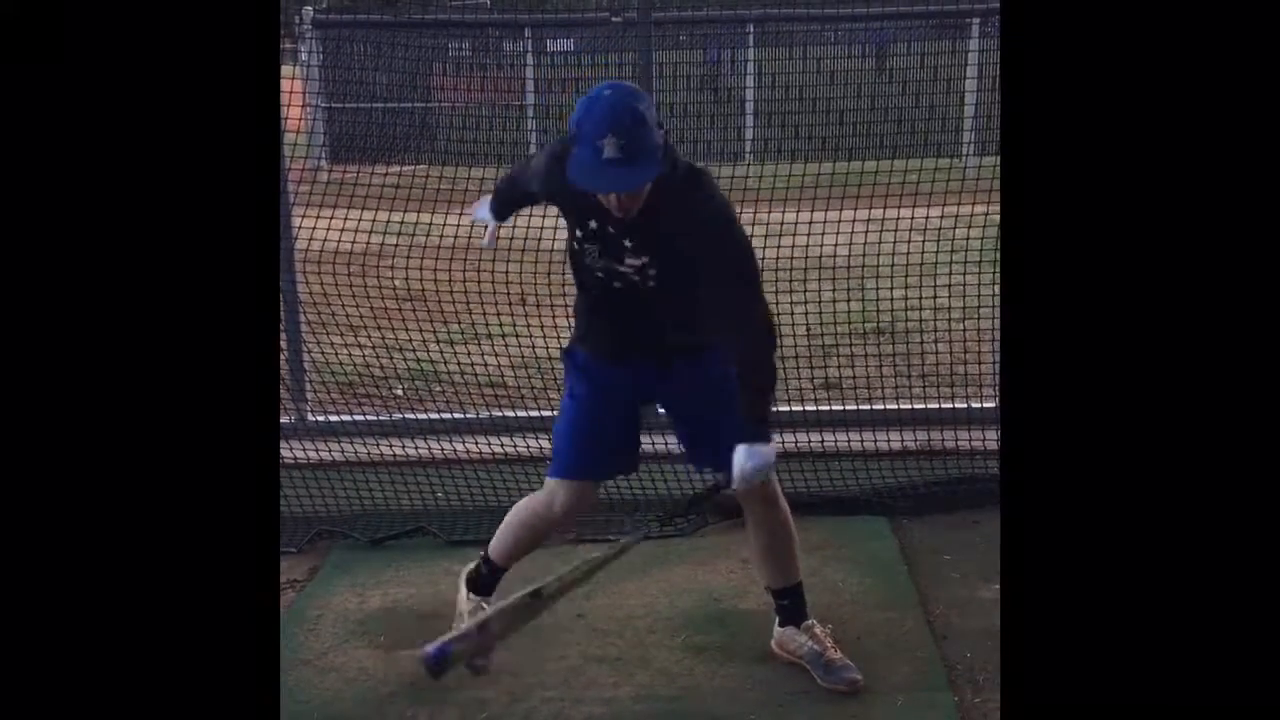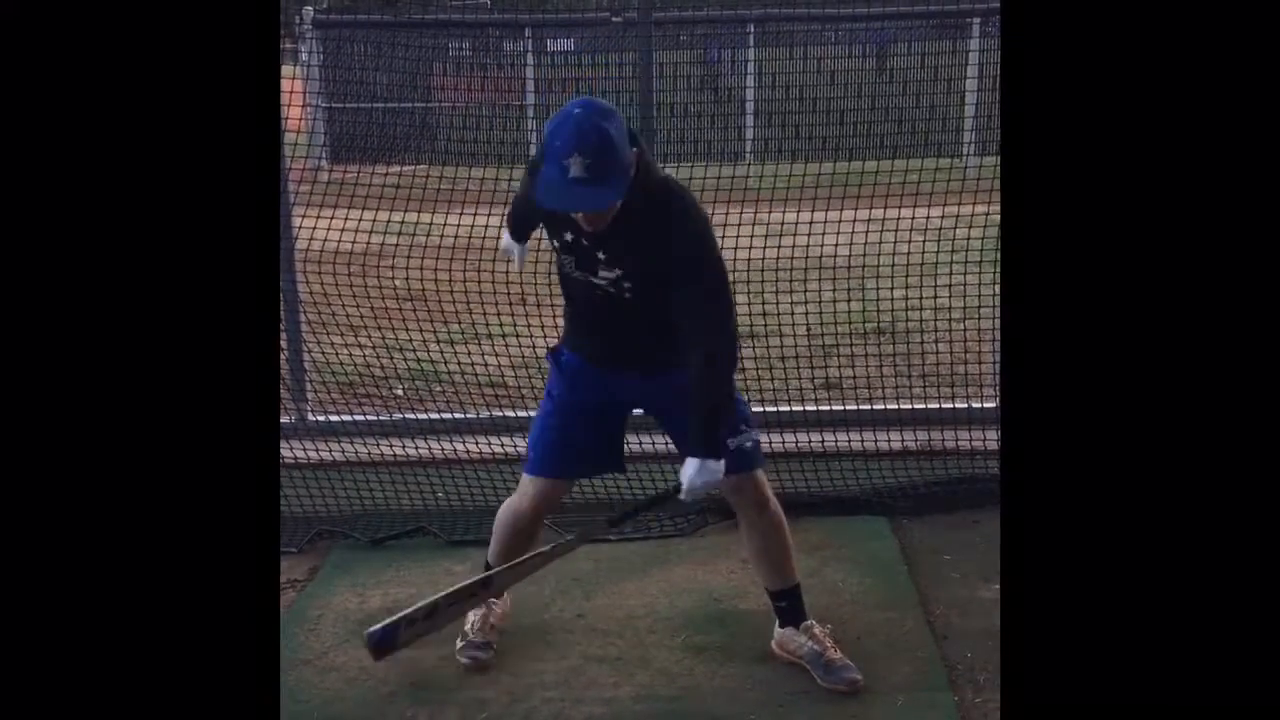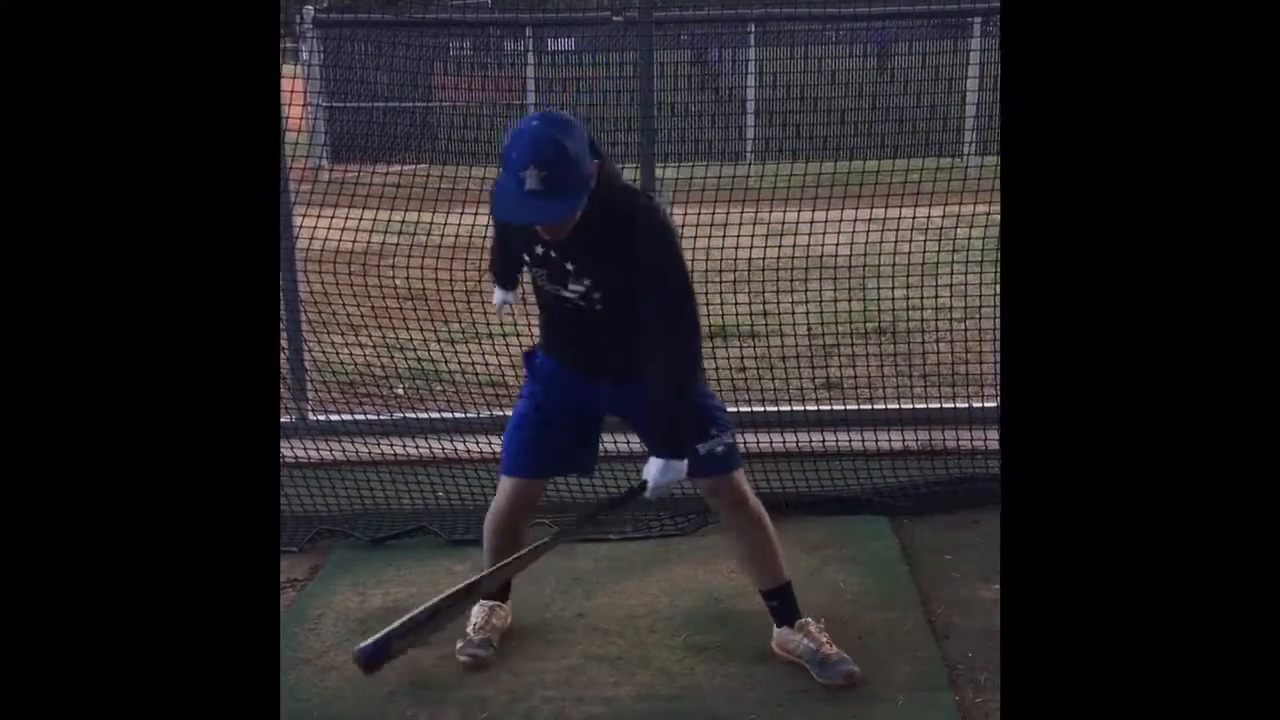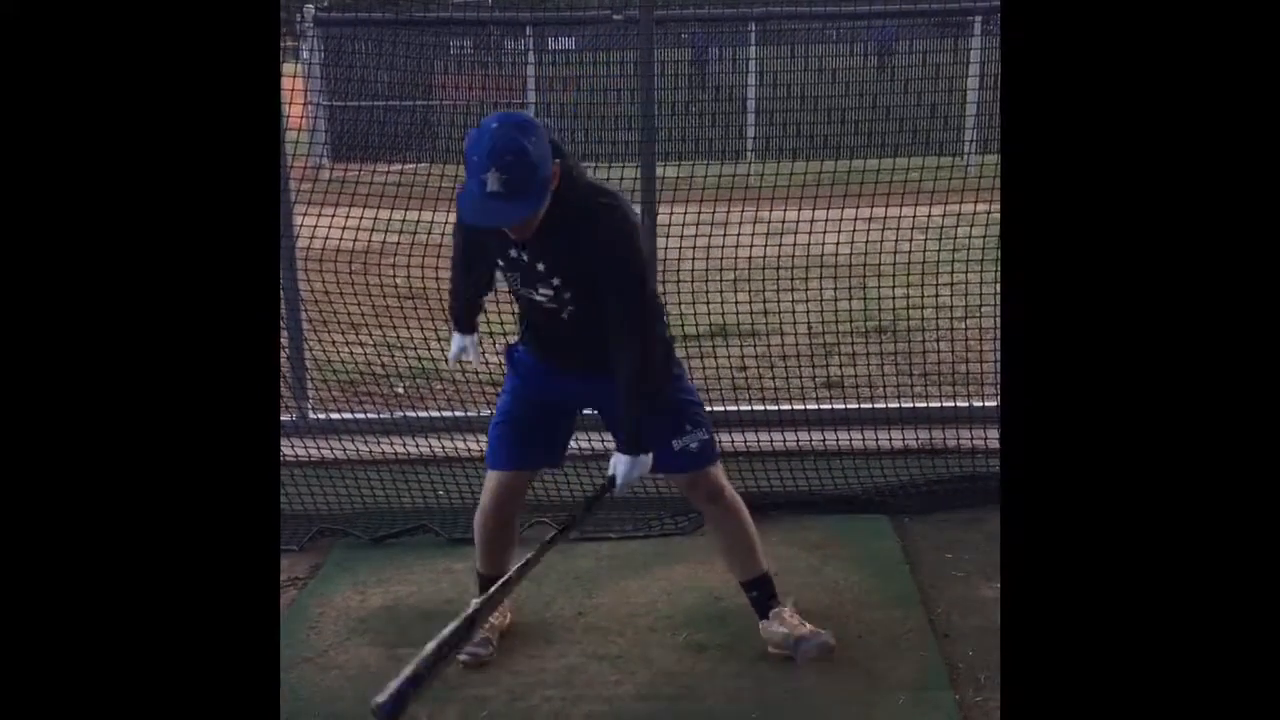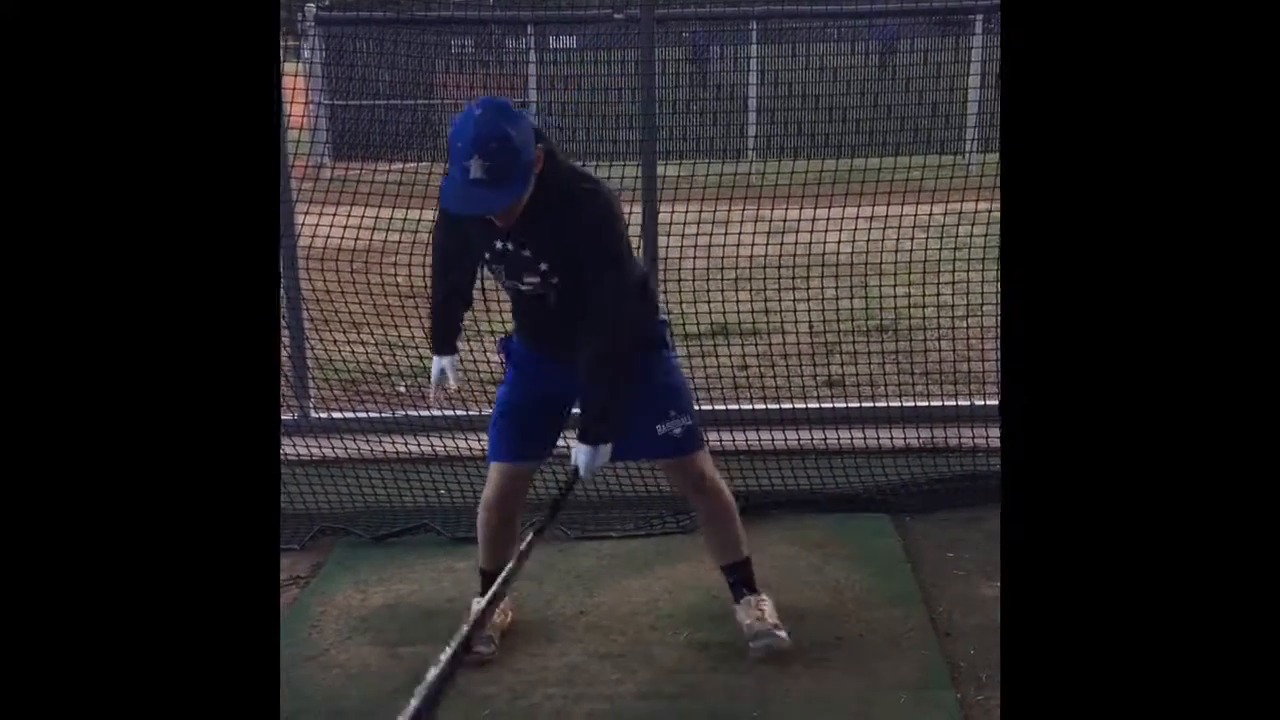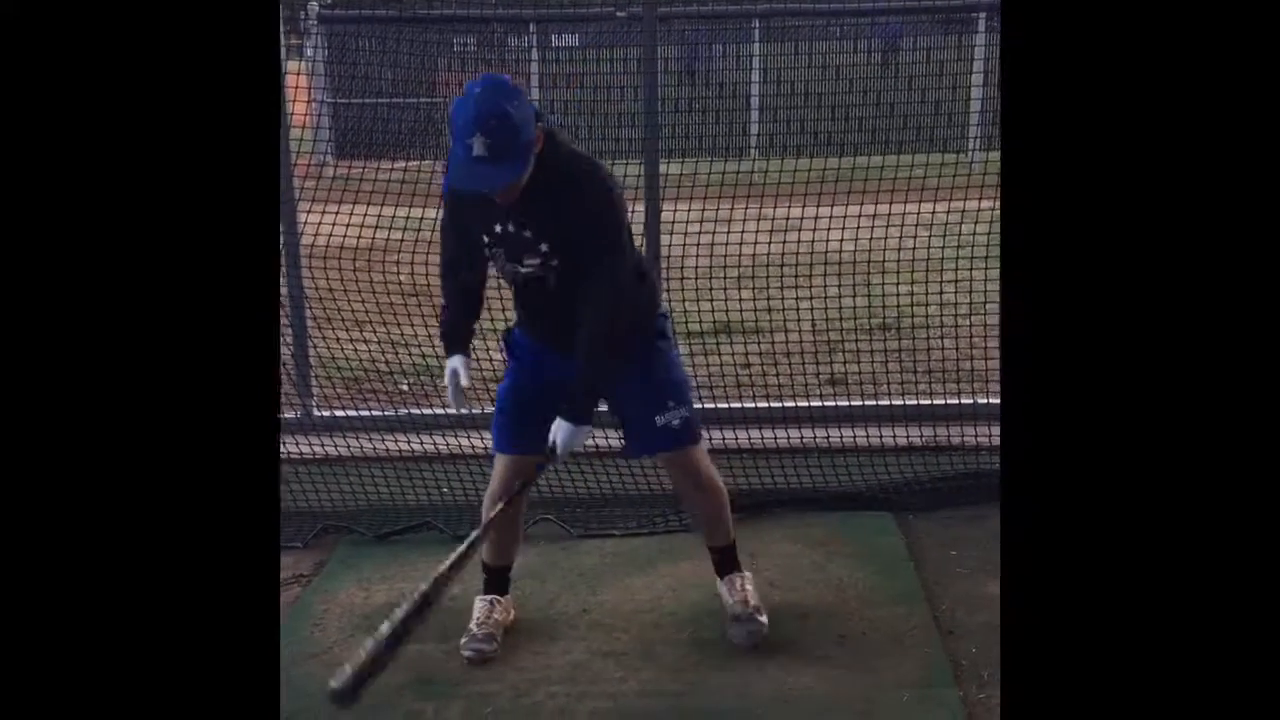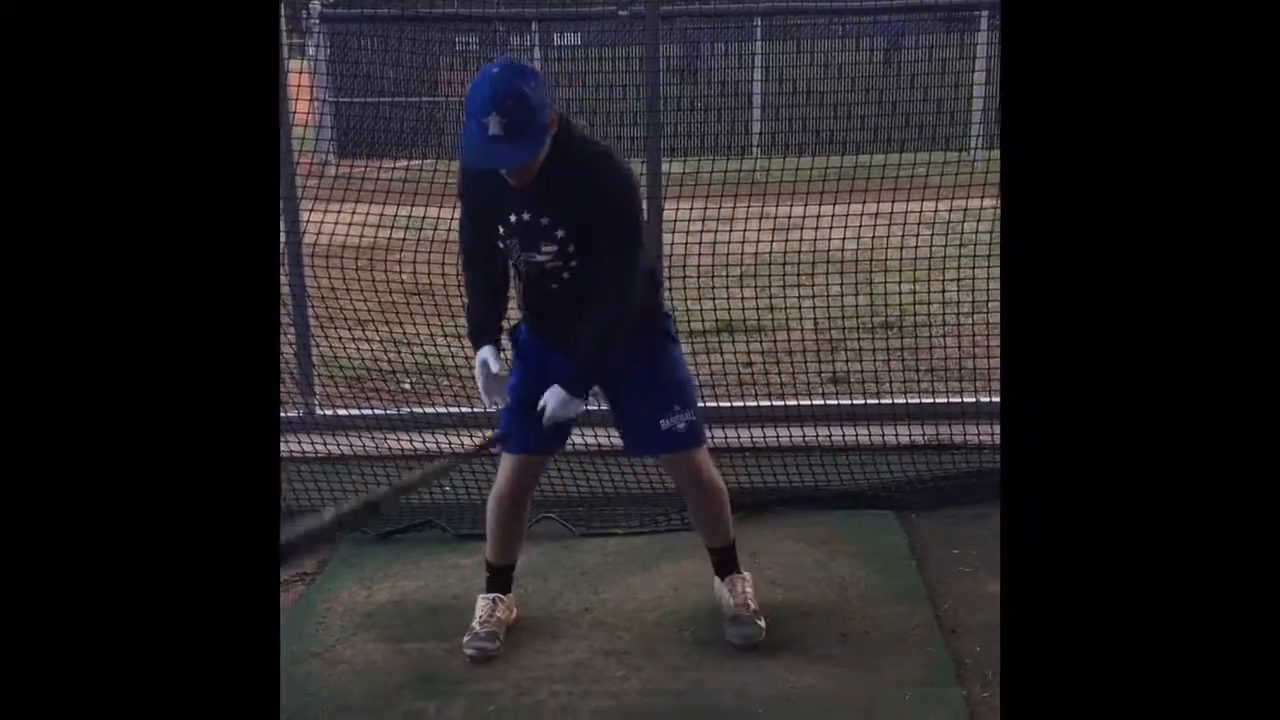
dt=0.1s
person 1, frame 1
left shoulder: (700, 204)
right shoulder: (565, 166)
left elbow: (746, 317)
right elbow: (529, 175)
left wrist: (756, 429)
right wrist: (495, 206)
left hip: (694, 355)
right hip: (603, 356)
left knee: (759, 484)
right knee: (566, 498)
left ankle: (794, 626)
right ankle: (478, 586)
person 1, frame 2
left shoulder: (676, 217)
right shoulder: (549, 179)
left elbow: (711, 333)
left wrist: (707, 443)
right wrist: (516, 232)
left hip: (676, 362)
right hip: (588, 360)
left knee: (750, 486)
right knee: (536, 495)
left ankle: (794, 627)
right ankle: (489, 600)
person 1, frame 3
left shoulder: (639, 226)
right shoulder: (518, 204)
left elbow: (674, 337)
left wrist: (668, 443)
right wrist: (502, 282)
left hip: (652, 367)
right hip: (564, 363)
left knee: (729, 489)
right knee: (514, 494)
left ankle: (791, 626)
right ankle: (490, 603)
person 1, frame 4
left shoulder: (605, 222)
right shoulder: (482, 208)
left elbow: (639, 331)
right elbow: (472, 260)
left wrist: (634, 439)
right wrist: (463, 325)
left hip: (628, 359)
right hip: (543, 359)
left knee: (706, 484)
right knee: (501, 488)
left ankle: (772, 614)
right ankle: (489, 605)
person 1, frame 5
left shoulder: (588, 207)
right shoulder: (463, 204)
left elbow: (612, 323)
right elbow: (453, 270)
left wrist: (598, 429)
right wrist: (444, 346)
left hip: (629, 344)
right hip: (539, 348)
left knee: (692, 469)
right knee: (504, 483)
left ankle: (747, 597)
right ankle: (489, 601)
person 1, frame 6
left shoulder: (588, 188)
right shoulder: (466, 187)
left elbow: (609, 303)
right elbow: (461, 265)
left wrist: (579, 408)
right wrist: (457, 347)
left hip: (626, 332)
right hip: (540, 339)
left knee: (688, 462)
right knee: (509, 474)
left ankle: (731, 579)
right ankle: (493, 597)
person 1, frame 7
left shoulder: (604, 177)
right shoulder: (478, 177)
left elbow: (621, 291)
right elbow: (481, 261)
left wrist: (576, 381)
right wrist: (485, 341)
left hip: (632, 333)
right hip: (544, 337)
left knee: (690, 465)
right knee: (515, 471)
left ankle: (731, 580)
right ankle: (496, 597)
